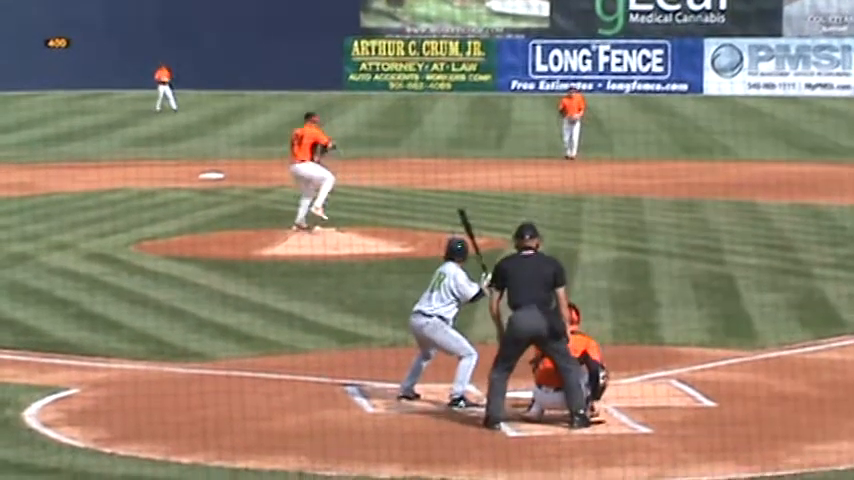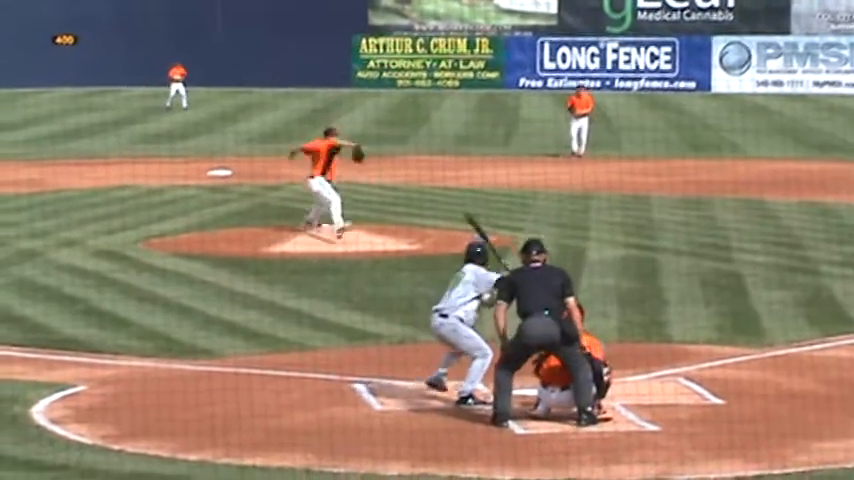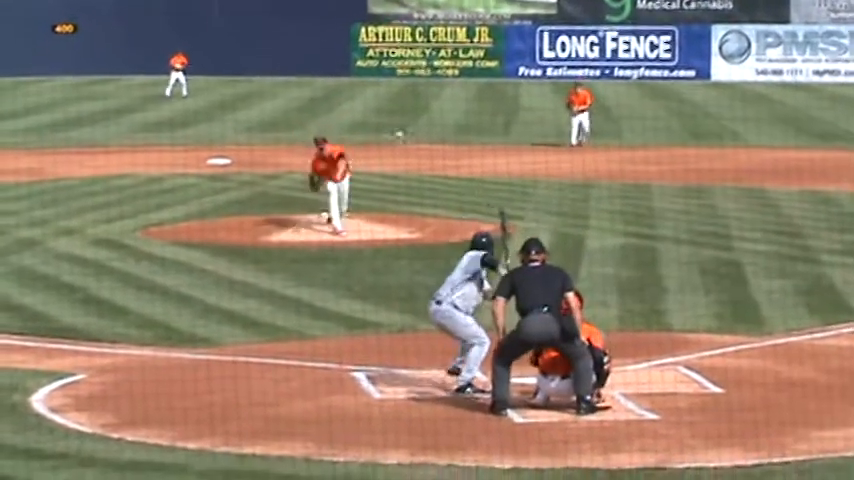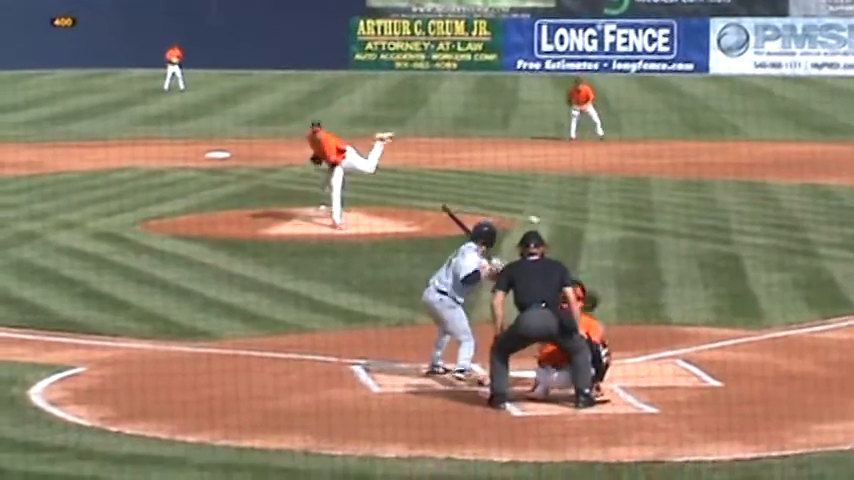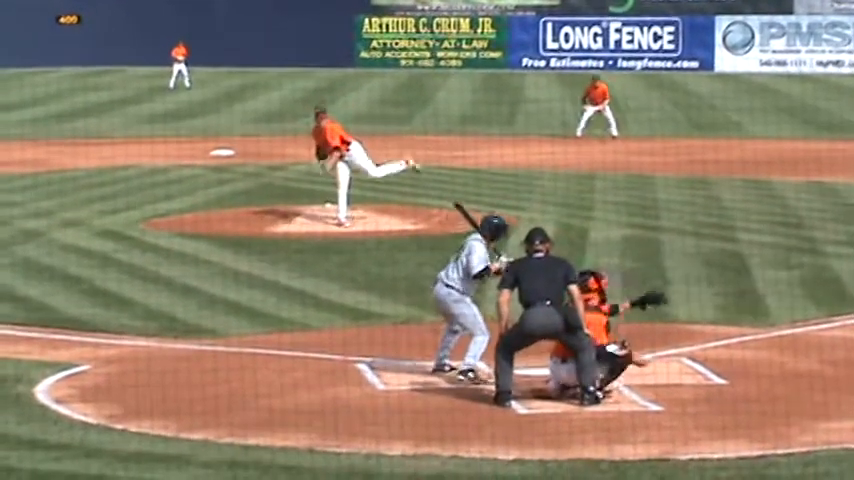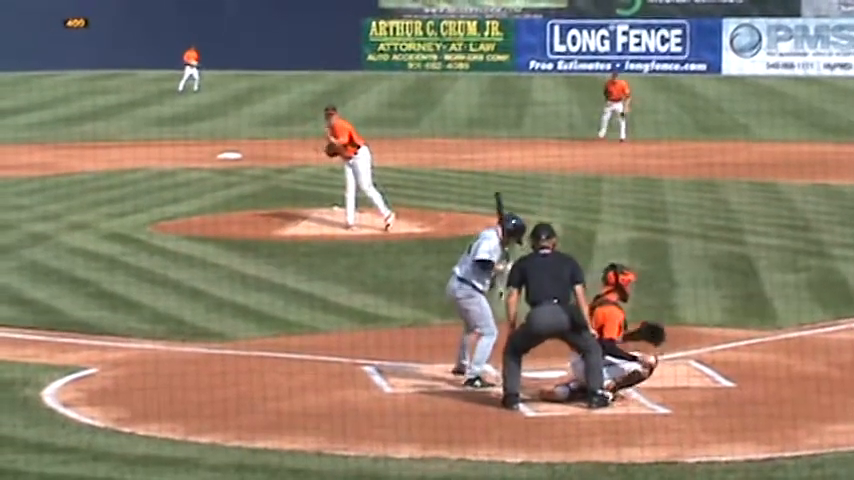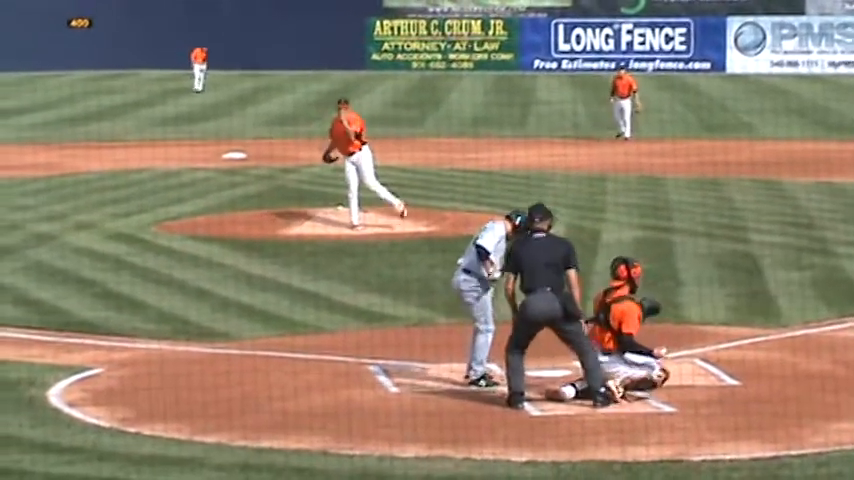
dt=0.3s
person 1, frame 1
left shoulder: (505, 264)
right shoulder: (552, 263)
left elbow: (494, 303)
right elbow: (562, 301)
left wrist: (500, 329)
right wrist: (565, 329)
left hip: (518, 321)
right hip: (545, 321)
left knee: (500, 369)
right knee: (569, 367)
left ankle: (494, 417)
right ankle: (578, 415)
person 1, frame 2
left shoulder: (513, 277)
right shoulder: (560, 274)
left elbow: (499, 312)
right elbow: (573, 309)
left wrist: (504, 342)
right wrist: (579, 339)
left hip: (528, 329)
right hip: (555, 328)
left knee: (504, 368)
right knee: (580, 366)
left ankle: (501, 414)
right ankle: (586, 413)
person 1, frame 3
left shoulder: (513, 275)
right shoulder: (558, 273)
left elbow: (497, 308)
right elbow: (574, 306)
left wrist: (502, 337)
right wrist: (578, 335)
left hip: (528, 326)
right hip: (554, 325)
left knee: (501, 357)
right knee: (581, 356)
left ankle: (500, 403)
right ankle: (584, 401)
person 1, frame 4
left shoulder: (511, 269)
right shoulder: (558, 267)
left elbow: (496, 302)
right elbow: (572, 300)
left wrist: (499, 332)
right wrist: (576, 329)
left hip: (526, 321)
right hip: (552, 320)
left knee: (499, 350)
right knee: (580, 349)
left ankle: (499, 396)
right ankle: (583, 395)
person 1, frame 5
left shoulder: (516, 266)
right shoulder: (563, 264)
left elbow: (503, 300)
right elbow: (576, 297)
left wrist: (503, 330)
right wrist: (583, 327)
left hip: (530, 319)
right hip: (557, 318)
left knee: (504, 348)
right knee: (586, 346)
left ankle: (504, 394)
right ankle: (588, 392)
person 1, frame 6
left shoulder: (522, 263)
right shoulder: (569, 261)
left elbow: (511, 299)
right elbow: (580, 297)
left wrist: (512, 330)
right wrist: (588, 327)
left hip: (537, 317)
right hip: (564, 316)
left knee: (512, 350)
right knee: (592, 349)
left ankle: (511, 396)
right ankle: (596, 395)
person 1, frame 7
left shoulder: (517, 246)
right shoulder: (564, 245)
left elbow: (509, 286)
right elbow: (573, 282)
left wrist: (515, 313)
right wrist: (578, 312)
left hip: (531, 305)
right hip: (558, 304)
left knee: (514, 349)
right knee: (584, 346)
left ankle: (516, 396)
right ankle: (600, 392)
person 2, frame 1
left shoulder: (442, 269)
right shoulder: (456, 273)
left elbow: (465, 294)
right elbow: (474, 296)
left wrist: (481, 286)
right wrist: (485, 284)
left hip: (417, 319)
right hip: (433, 323)
left knee: (425, 354)
right knee: (469, 354)
left ankle: (406, 390)
right ankle: (457, 397)
person 2, frame 2
left shoulder: (465, 272)
right shoulder: (475, 272)
left elbow: (486, 300)
left hip: (439, 320)
right hip: (450, 323)
left knee: (459, 348)
right knee: (484, 354)
left ankle: (437, 378)
right ankle: (465, 395)
person 2, frame 3
left shoulder: (479, 270)
right shoulder: (471, 257)
left elbow: (486, 293)
right elbow: (488, 259)
right wrist: (501, 270)
left hip: (443, 309)
right hip: (446, 310)
left knee: (470, 335)
right knee: (482, 341)
left ankle: (457, 367)
right ankle: (464, 384)
person 2, frame 4
left shoulder: (473, 253)
right shoulder: (470, 253)
left elbow: (490, 274)
right elbow: (469, 279)
left wrist: (492, 268)
right wrist: (488, 268)
left hip: (432, 295)
right hip: (444, 300)
left knee: (447, 329)
right knee: (466, 340)
left ankle: (435, 365)
right ankle: (462, 369)
person 2, frame 5
left shoulder: (475, 242)
right shoulder: (478, 246)
left elbow: (481, 271)
right elbow: (478, 274)
left wrist: (498, 267)
right wrist: (497, 265)
left hip: (443, 290)
right hip: (455, 294)
left knee: (454, 327)
right knee: (481, 333)
left ankle: (441, 363)
right ankle: (467, 369)
person 2, frame 6
left shoulder: (494, 239)
right shoulder: (490, 238)
right elbow: (482, 263)
right wrist: (501, 267)
left hip: (459, 286)
right hip: (468, 289)
left knee: (471, 327)
right knee: (489, 333)
left ankle: (462, 365)
right ankle: (473, 377)
person 2, frame 7
left shoulder: (496, 229)
right shoulder: (497, 228)
right elbow: (481, 248)
left wrist: (490, 272)
right wrist: (492, 270)
left hip: (465, 279)
right hip: (472, 281)
left knee: (481, 326)
right knee: (486, 328)
left ankle: (473, 371)
right ankle: (476, 375)
person 3, frame 1
right shoulder: (586, 341)
left elbow: (536, 368)
right elbow: (594, 368)
right wrist: (594, 399)
left hip: (541, 396)
right hip: (565, 396)
right knee: (601, 373)
left ankle: (534, 409)
person 3, frame 2
right shoulder: (590, 339)
left elbow: (538, 370)
right elbow: (597, 367)
right wrist: (598, 399)
left hip: (546, 396)
right hip: (570, 396)
right knee: (604, 370)
left ankle: (541, 408)
person 3, frame 3
right shoulder: (589, 328)
left elbow: (534, 360)
right elbow: (598, 356)
right wrist: (598, 386)
left hip: (545, 384)
right hip: (569, 386)
right knee: (604, 358)
left ankle: (540, 396)
person 3, frame 4
right shoulder: (589, 320)
right elbow: (594, 350)
right wrist: (597, 380)
left hip: (543, 376)
right hip: (567, 376)
right knee: (603, 350)
left ankle: (539, 389)
right ankle: (590, 390)
person 3, frame 5
right shoulder: (596, 316)
left elbow: (607, 310)
right elbow: (600, 353)
left wrist: (637, 302)
right wrist: (632, 359)
right hip: (571, 370)
right knee: (623, 351)
left ankle: (557, 386)
person 3, frame 6
left shoulder: (597, 302)
right shoulder: (613, 311)
right elbow: (607, 347)
left wrist: (632, 335)
right wrist: (639, 358)
left hip: (579, 363)
right knee: (646, 364)
left ankle: (564, 390)
right ankle: (605, 387)
person 3, frame 7
left shoulder: (601, 297)
right shoulder: (630, 306)
right elbow: (626, 343)
right wrist: (653, 352)
right hip: (614, 361)
right knee: (660, 375)
left ankle: (569, 390)
right ankle: (621, 383)
person 4, frame 1
left shoulder: (297, 132)
right shoulder: (313, 132)
right elbow: (329, 144)
left wrist: (315, 158)
right wrist: (323, 152)
left hip: (295, 168)
right hip: (304, 166)
left knee: (308, 195)
right knee: (330, 178)
left ankle: (299, 223)
right ankle: (317, 206)
person 4, frame 2
left shoulder: (319, 143)
right shoulder: (329, 144)
left elbow: (303, 148)
right elbow: (337, 143)
left wrist: (294, 151)
right wrist: (352, 144)
left hip: (321, 182)
right hip: (318, 182)
left knee: (323, 203)
right knee: (334, 199)
left ankle: (310, 222)
right ankle: (339, 226)
person 4, frame 3
left shoulder: (336, 151)
right shoulder: (315, 161)
left elbow: (344, 160)
right elbow: (315, 173)
left wrist: (340, 173)
left hip: (343, 178)
right hip: (329, 180)
left knee: (342, 204)
right knee: (333, 195)
left ankle: (334, 215)
right ankle: (337, 227)
person 4, frame 4
left shoulder: (325, 140)
right shoulder: (309, 138)
left elbow: (333, 163)
left wrist: (328, 179)
right wrist: (316, 155)
left hip: (347, 157)
right hip: (332, 162)
left knee: (370, 168)
right knee: (335, 188)
left ankle: (380, 141)
right ankle: (336, 220)
person 4, frame 5
left shoulder: (331, 128)
right shoulder: (315, 131)
left elbow: (337, 150)
right elbow: (320, 144)
left wrist: (330, 164)
right wrist: (319, 152)
left hip: (352, 152)
right hip: (341, 158)
left knee: (375, 172)
right knee: (342, 187)
left ankle: (406, 164)
right ankle: (342, 218)
person 4, frame 6
left shoulder: (341, 125)
right shoulder: (331, 127)
left elbow: (342, 146)
left wrist: (330, 138)
right wrist: (331, 143)
left hip: (360, 156)
right hip: (348, 160)
left knee: (366, 187)
right knee: (350, 189)
left ankle: (387, 215)
right ankle: (350, 221)
person 4, frame 7
left shoulder: (356, 119)
right shoulder: (335, 122)
left elbow: (352, 137)
right elbow: (334, 140)
left wrist: (344, 121)
right wrist: (327, 152)
left hip: (362, 154)
right hip: (348, 158)
left knee: (371, 183)
right knee: (352, 189)
left ankle: (398, 204)
right ankle: (355, 221)
